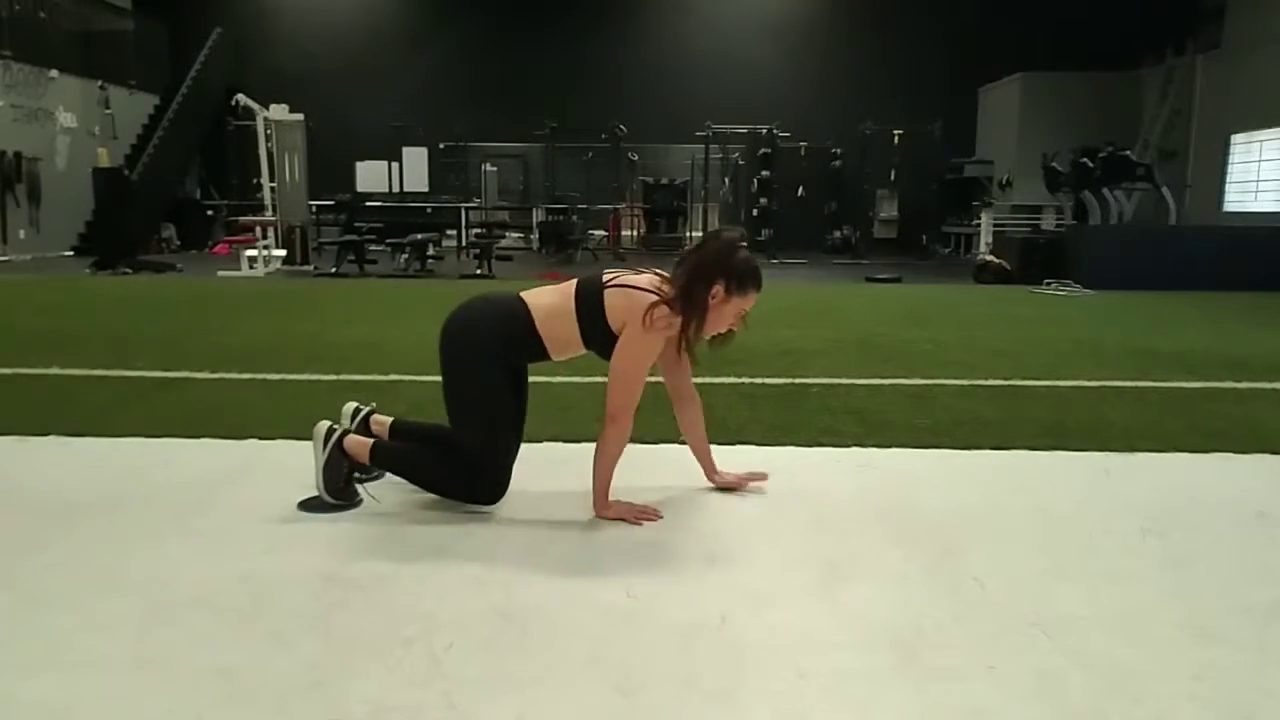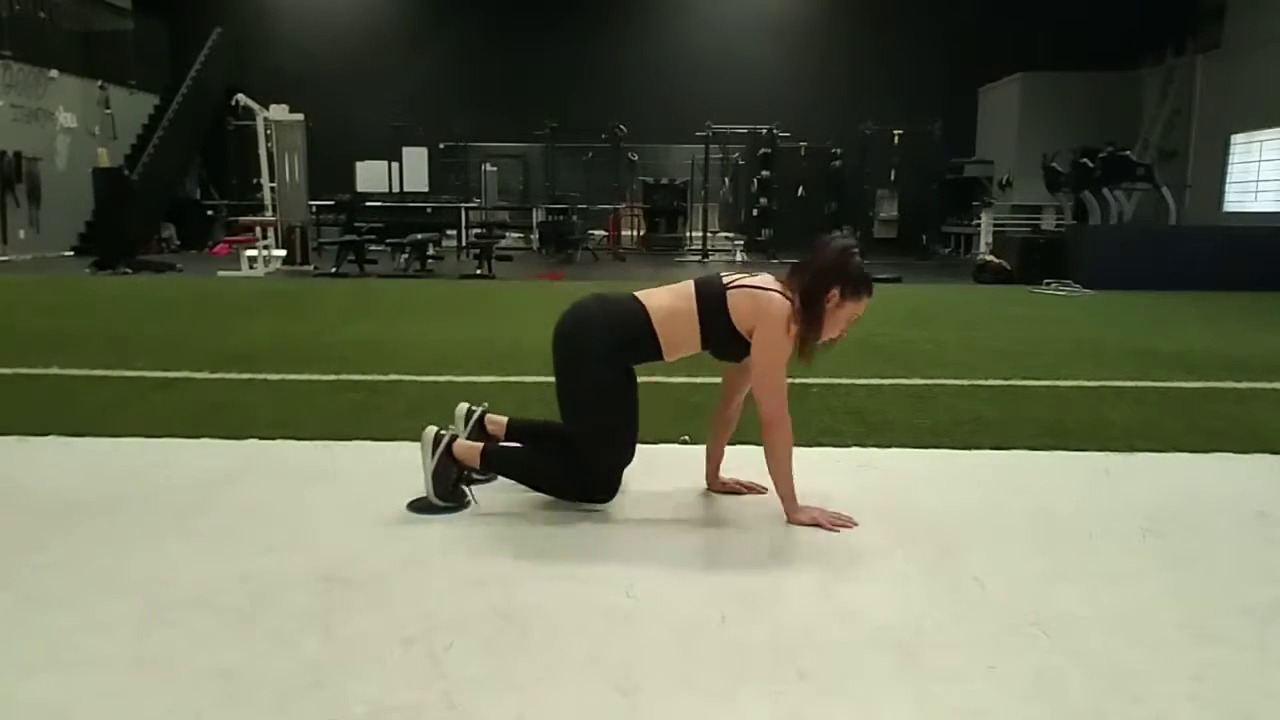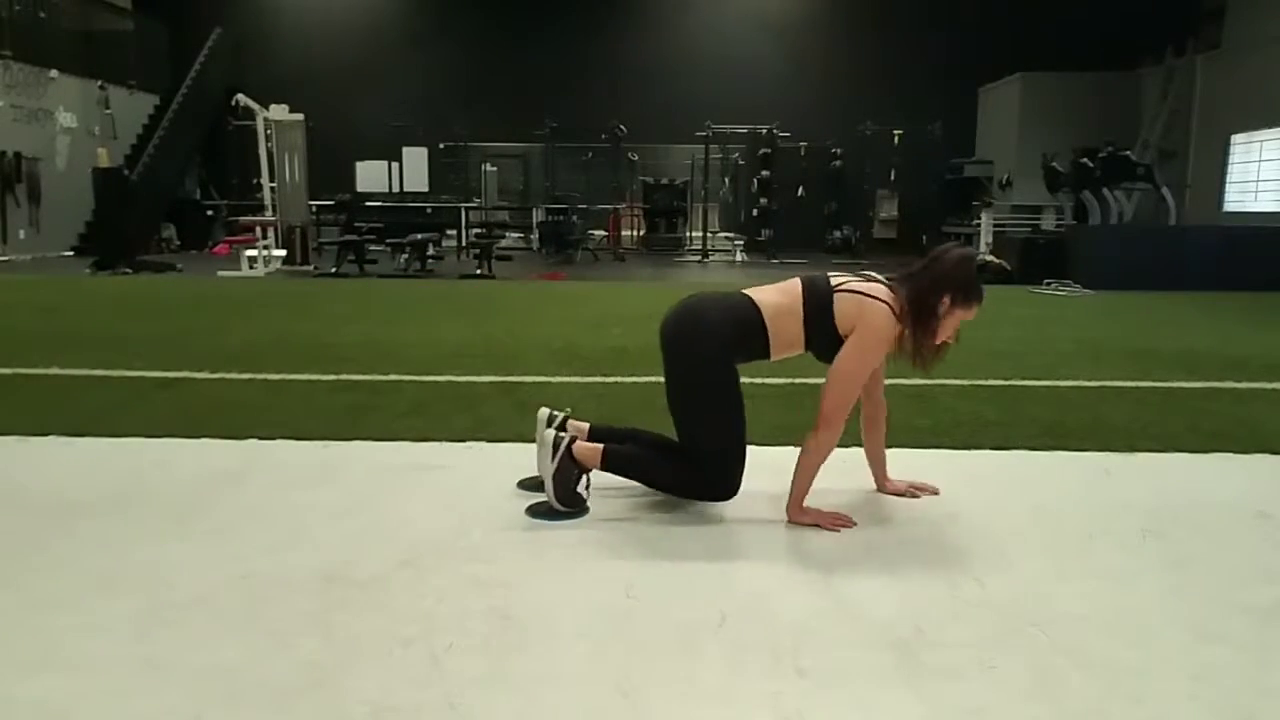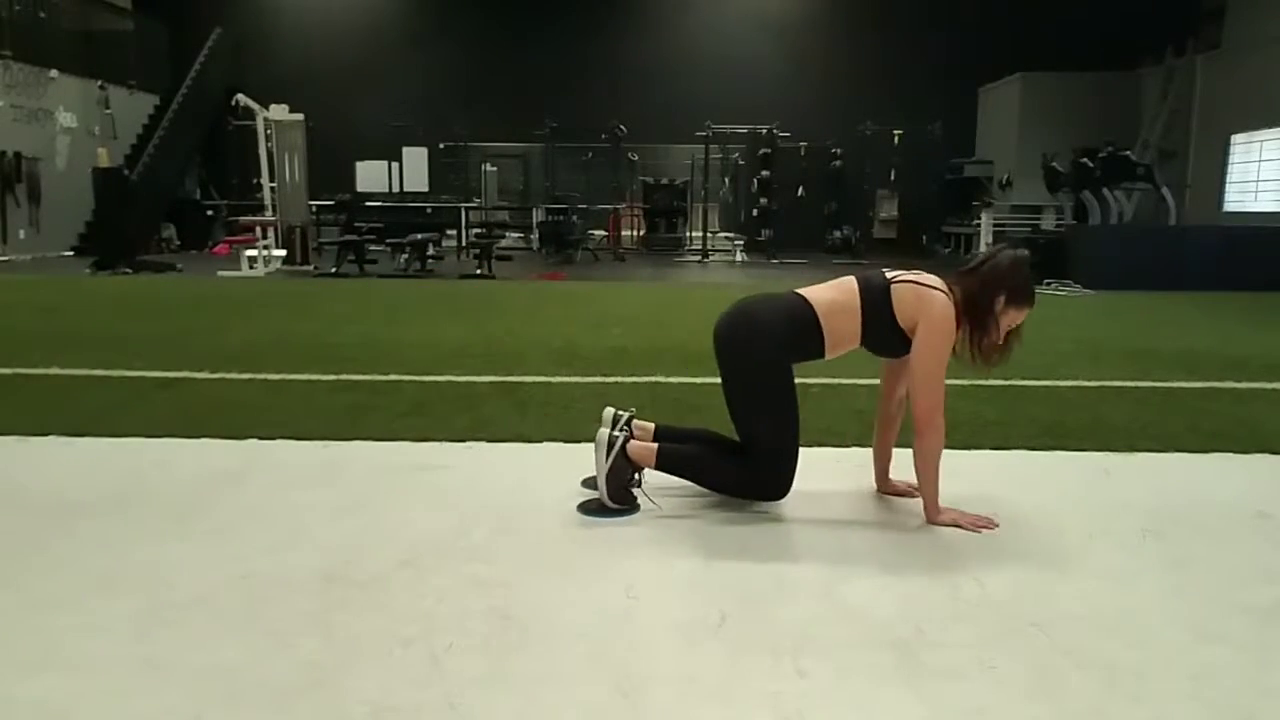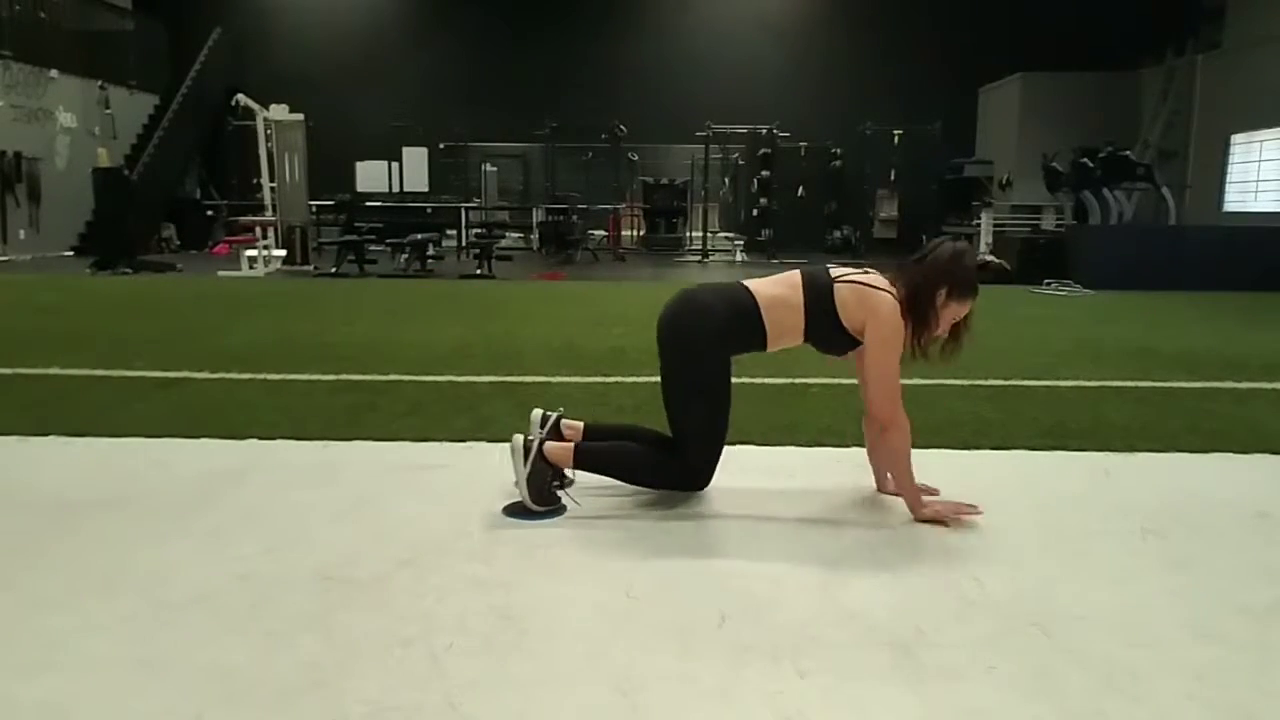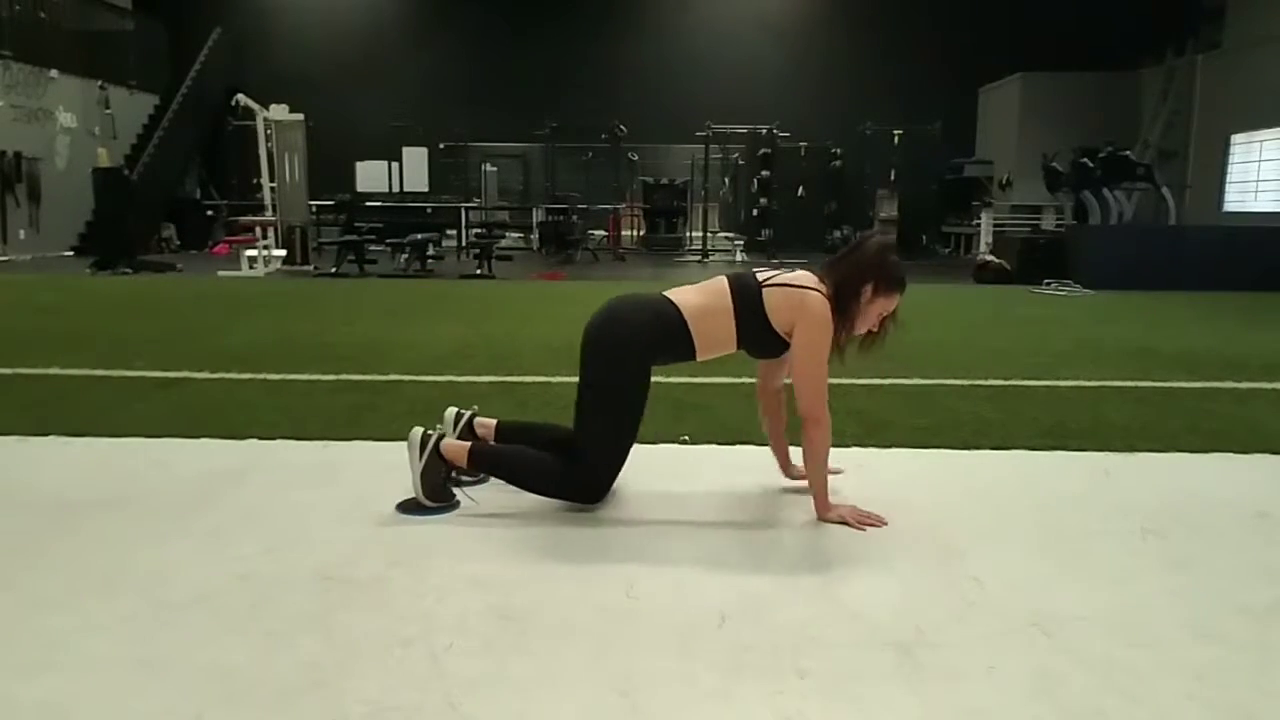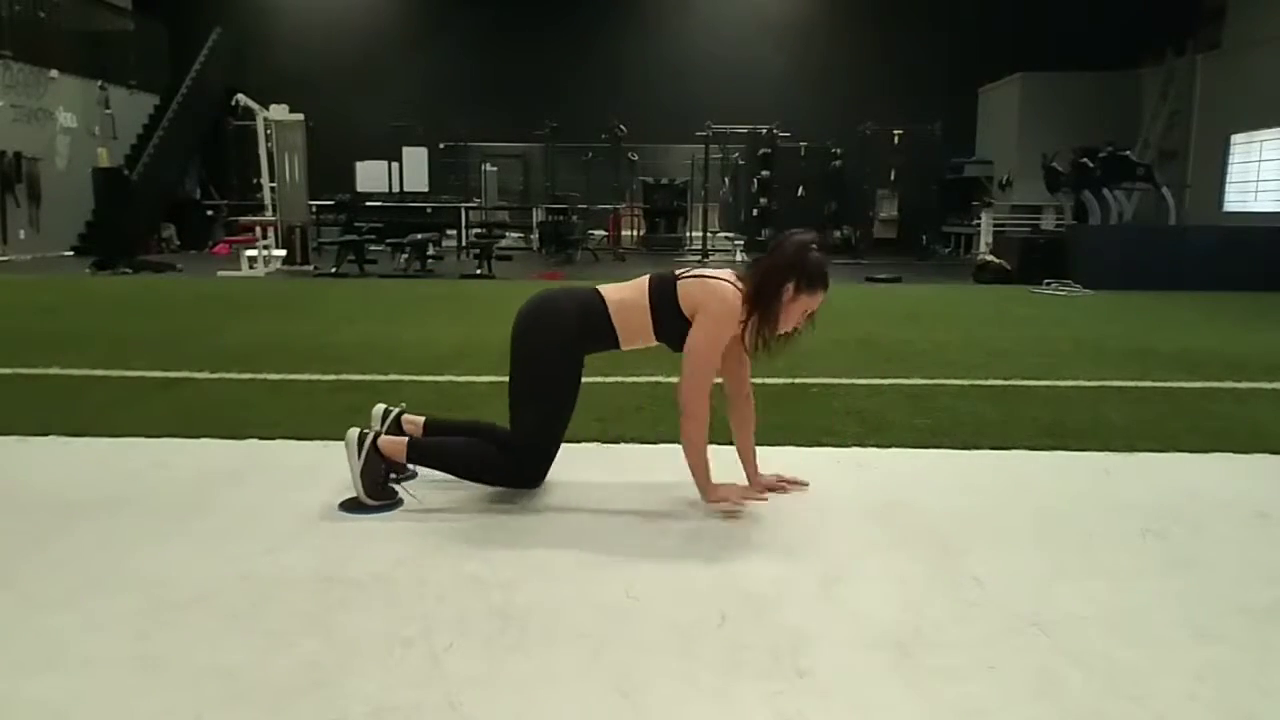
dt=0.3s
person 1, frame 1
left shoulder: (671, 297)
right shoulder: (654, 313)
left elbow: (684, 396)
right elbow: (618, 415)
left wrist: (713, 473)
right wrist: (601, 500)
left hip: (498, 336)
right hip: (476, 336)
left knee: (488, 449)
right knee: (483, 482)
left ankle: (371, 423)
right ankle: (344, 445)
person 1, frame 2
left shoulder: (772, 298)
right shoulder: (777, 314)
left elbow: (735, 394)
right elbow: (774, 421)
left wrist: (713, 474)
right wrist: (793, 507)
left hip: (603, 330)
right hip: (591, 339)
left knee: (613, 449)
right knee: (597, 483)
left ankle: (485, 424)
right ankle: (456, 450)
person 1, frame 3
left shoulder: (881, 301)
right shoulder: (880, 318)
left elbow: (871, 400)
right elbow: (828, 421)
left wrist: (883, 480)
right wrist: (794, 506)
left hip: (701, 324)
right hip: (703, 335)
left knee: (706, 456)
right knee: (718, 481)
left ankle: (572, 429)
right ankle: (574, 450)
person 1, frame 4
left shoulder: (923, 299)
right shoulder: (939, 311)
left elbow: (892, 398)
right elbow: (927, 421)
left wrist: (883, 479)
right wrist: (934, 509)
left hip: (754, 326)
right hip: (759, 337)
left knee: (764, 455)
right knee: (772, 481)
left ankle: (631, 429)
right ankle: (630, 451)
person 1, frame 5
left shoulder: (877, 299)
right shoulder: (884, 310)
left elbow: (883, 401)
right elbow: (887, 417)
left wrist: (889, 482)
right wrist: (917, 503)
left hip: (699, 318)
right hip: (699, 326)
left knee: (690, 450)
right knee: (691, 471)
left ankle: (559, 429)
right ankle: (546, 452)
person 1, frame 6
left shoulder: (801, 295)
right shoulder: (816, 309)
left elbow: (771, 389)
right elbow: (813, 415)
left wrist: (787, 464)
right wrist: (824, 505)
left hip: (626, 327)
right hip: (628, 340)
left knee: (592, 450)
right knee: (589, 483)
left ankle: (474, 426)
right ankle: (445, 449)
person 1, frame 7
left shoulder: (737, 297)
right shoulder: (723, 303)
left elbow: (740, 394)
right elbow: (692, 406)
left wrist: (754, 475)
right wrist: (708, 487)
left hip: (562, 326)
right hip: (553, 329)
left knee: (528, 444)
right knee: (523, 469)
left ankle: (403, 423)
right ankle: (380, 446)
